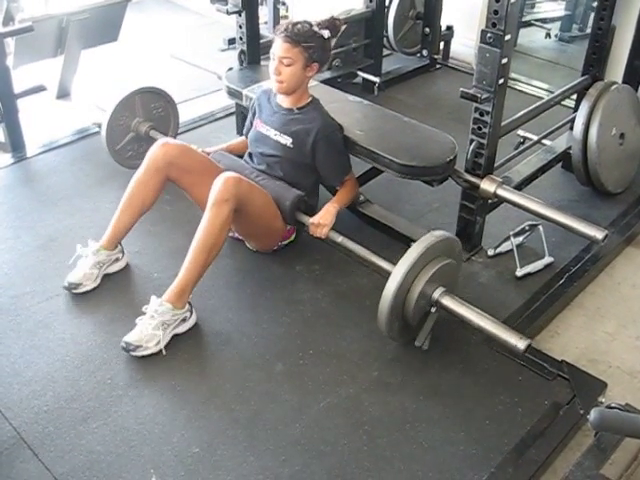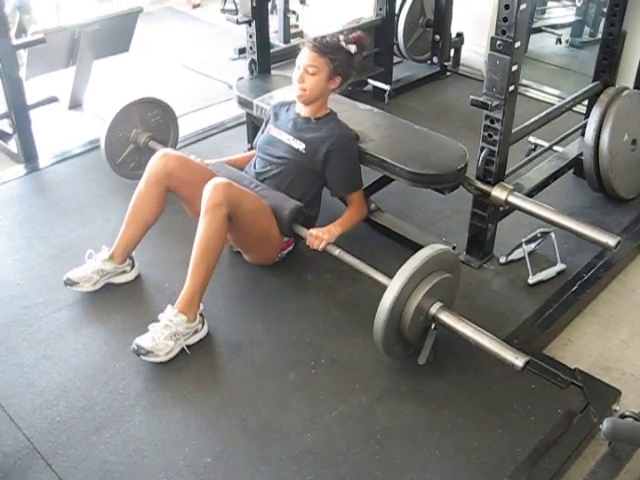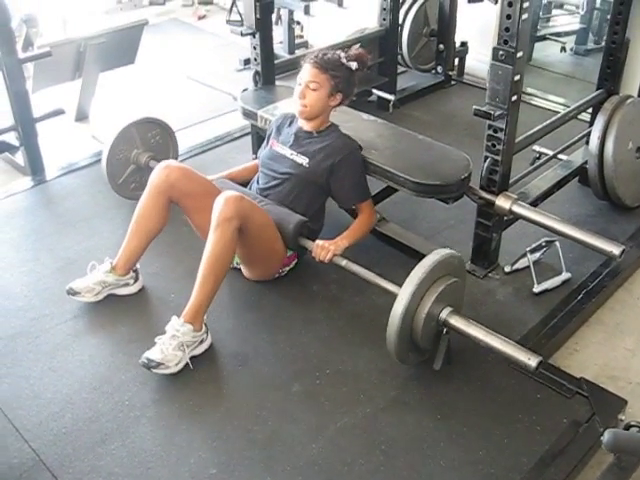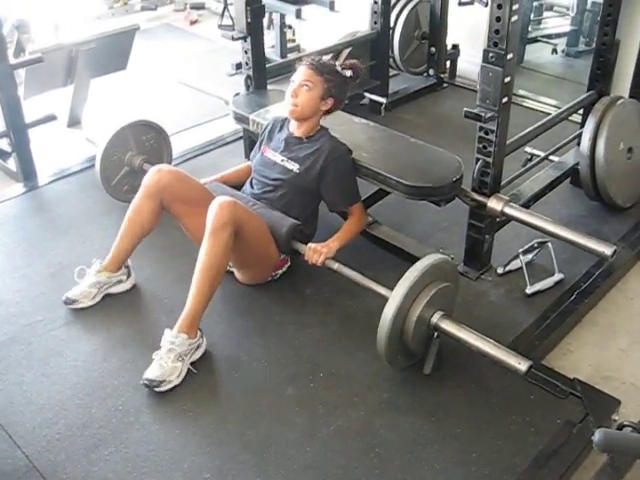
dt=0.4s
person 1, frame 1
left shoulder: (320, 127)
right shoulder: (264, 98)
left elbow: (349, 183)
left wrist: (330, 208)
right wrist: (208, 152)
left hip: (276, 221)
right hip: (235, 201)
left knee: (228, 183)
right knee: (165, 150)
left ankle: (174, 307)
right ankle: (107, 250)
person 1, frame 2
left shoulder: (337, 138)
right shoulder: (280, 111)
left elbow: (358, 205)
left wrist: (332, 230)
right wrist: (212, 164)
left hip: (274, 233)
right hip: (236, 208)
left knee: (218, 189)
right knee: (166, 161)
left ankle: (186, 317)
right ankle: (117, 261)
person 1, frame 3
left shoulder: (341, 150)
right shoulder: (283, 123)
left elbow: (367, 212)
left wrist: (339, 243)
right wrist: (212, 179)
left hip: (276, 249)
right hip: (235, 230)
left knee: (231, 202)
right knee: (168, 173)
left ankle: (190, 329)
right ankle: (120, 273)
person 1, frame 4
left shoulder: (331, 154)
right shoulder: (275, 127)
left elbow: (357, 214)
left wrist: (330, 244)
right wrist: (207, 182)
left hip: (269, 253)
right hip: (230, 233)
left knee: (224, 206)
right knee: (162, 177)
left ankle: (185, 337)
right ankle: (111, 271)
